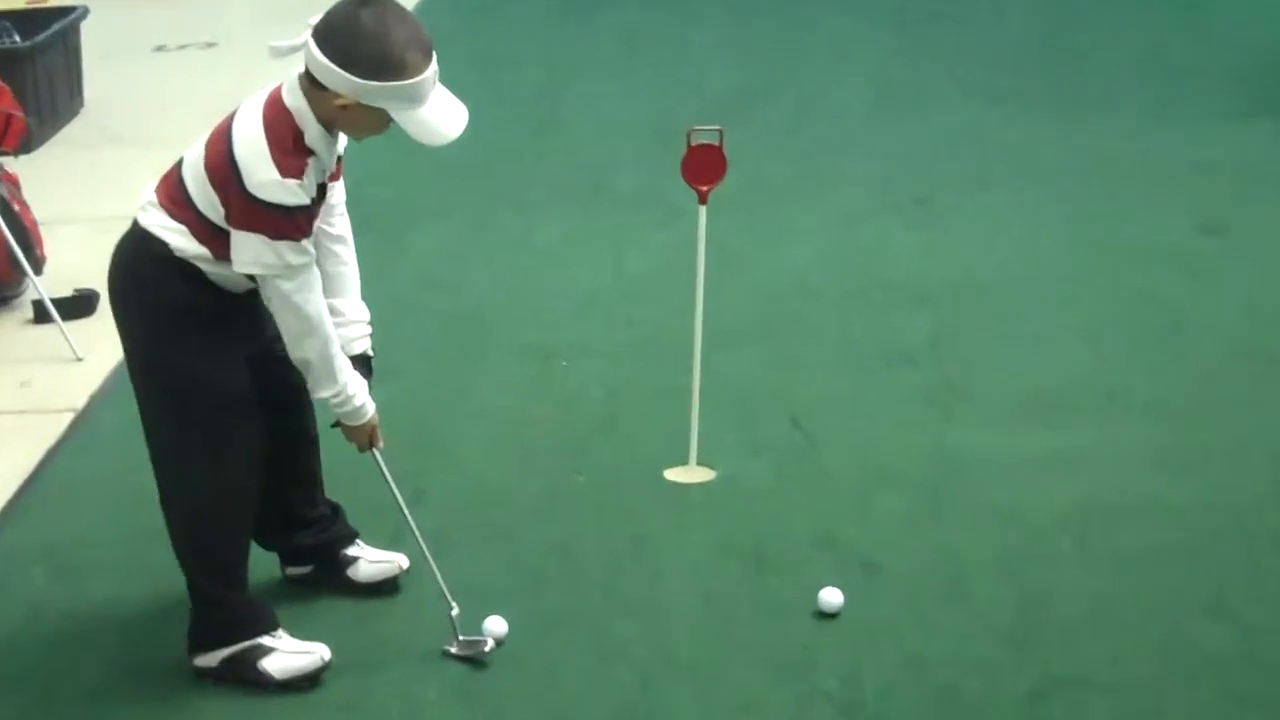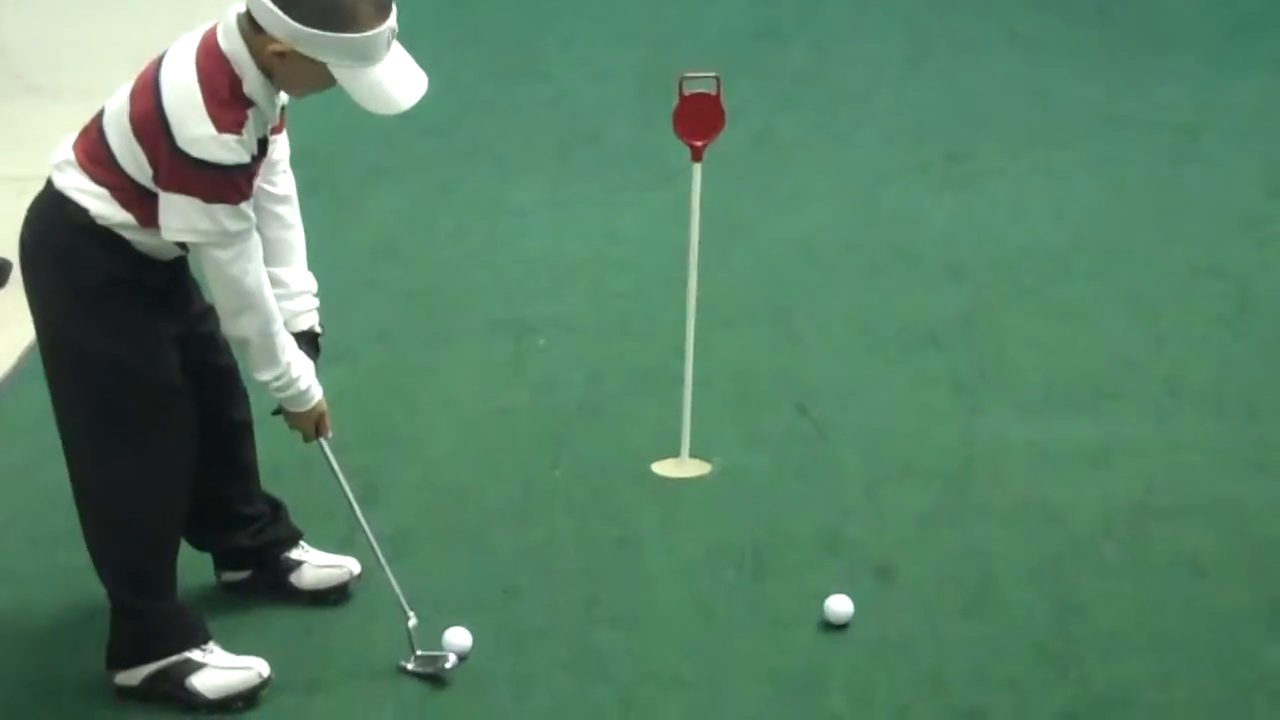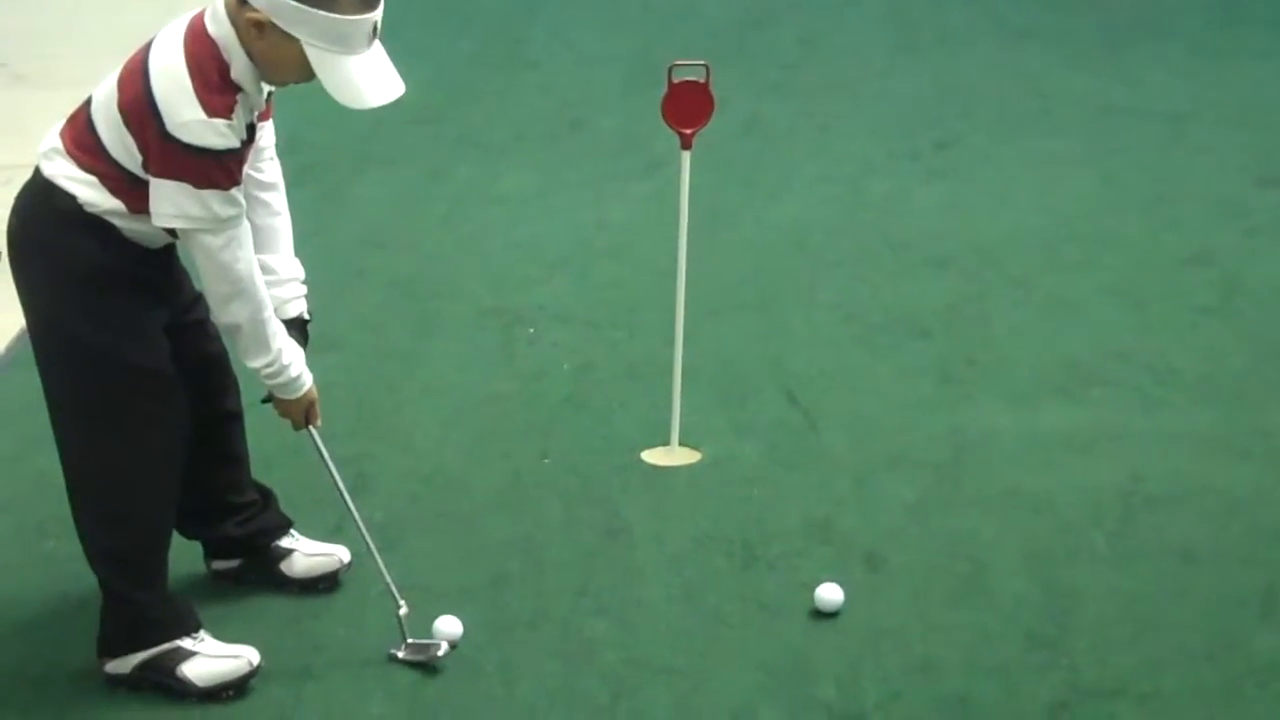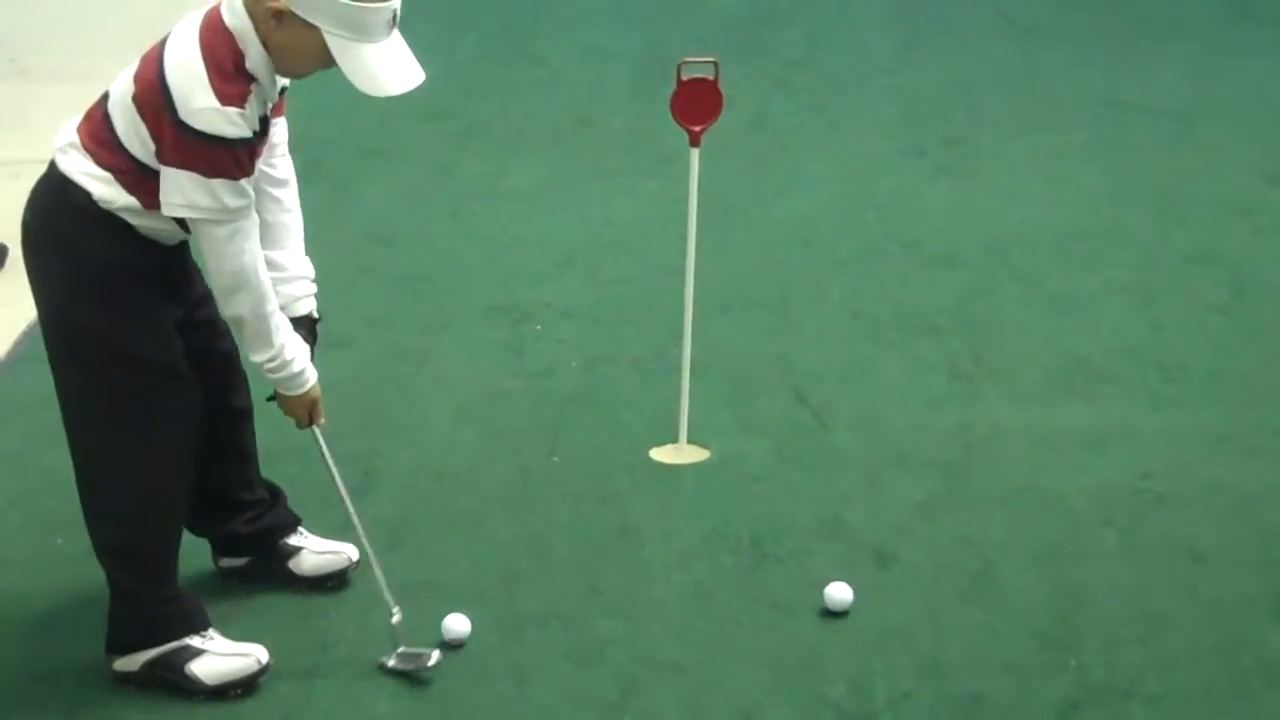
dt=1s
person 1, frame 1
left shoulder: (315, 114)
right shoulder: (272, 167)
left elbow: (332, 230)
right elbow: (296, 300)
left wrist: (355, 346)
right wrist: (351, 400)
left hip: (220, 276)
right hip: (167, 288)
left knee: (283, 409)
right knee: (215, 450)
left ankle: (313, 545)
right ankle: (226, 632)
person 1, frame 2
left shoulder: (253, 60)
right shoulder: (206, 123)
left elbow: (273, 190)
right elbow: (235, 275)
left wrist: (301, 324)
right wrist: (296, 385)
left hip: (144, 244)
right hip: (87, 257)
left knee: (215, 397)
right knee: (139, 440)
left ankle: (253, 548)
right ankle: (150, 646)
person 1, frame 3
right shoulder: (195, 106)
left elbow: (260, 177)
right elbow: (225, 260)
left wrist: (289, 310)
right wrist: (286, 372)
left hip: (130, 232)
right hip: (74, 244)
left knee: (205, 381)
right knee: (129, 426)
left ankle: (243, 536)
right ankle: (141, 634)
person 1, frame 4
right shoulder: (208, 96)
left elbow: (271, 176)
right elbow: (232, 259)
left wrist: (298, 310)
right wrist: (290, 368)
left hip: (143, 228)
right hip: (89, 240)
left knee: (216, 379)
right knee: (141, 421)
left ankle: (250, 532)
right ankle: (149, 632)
